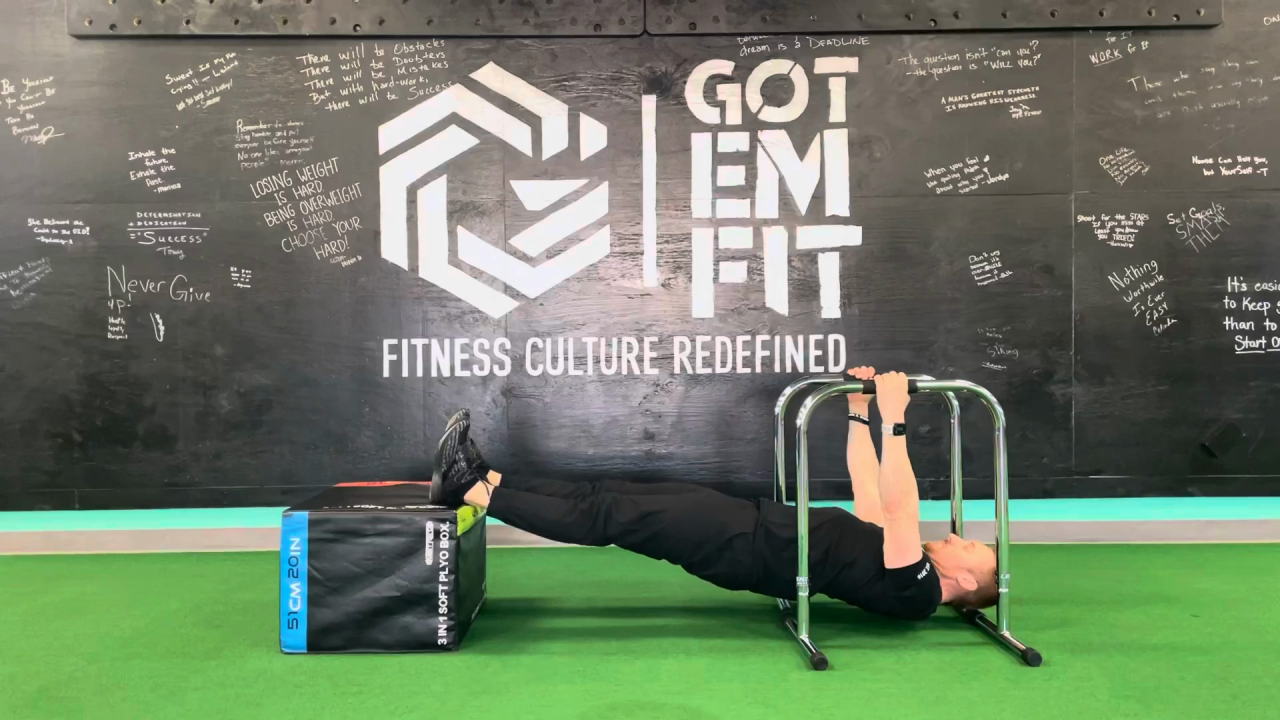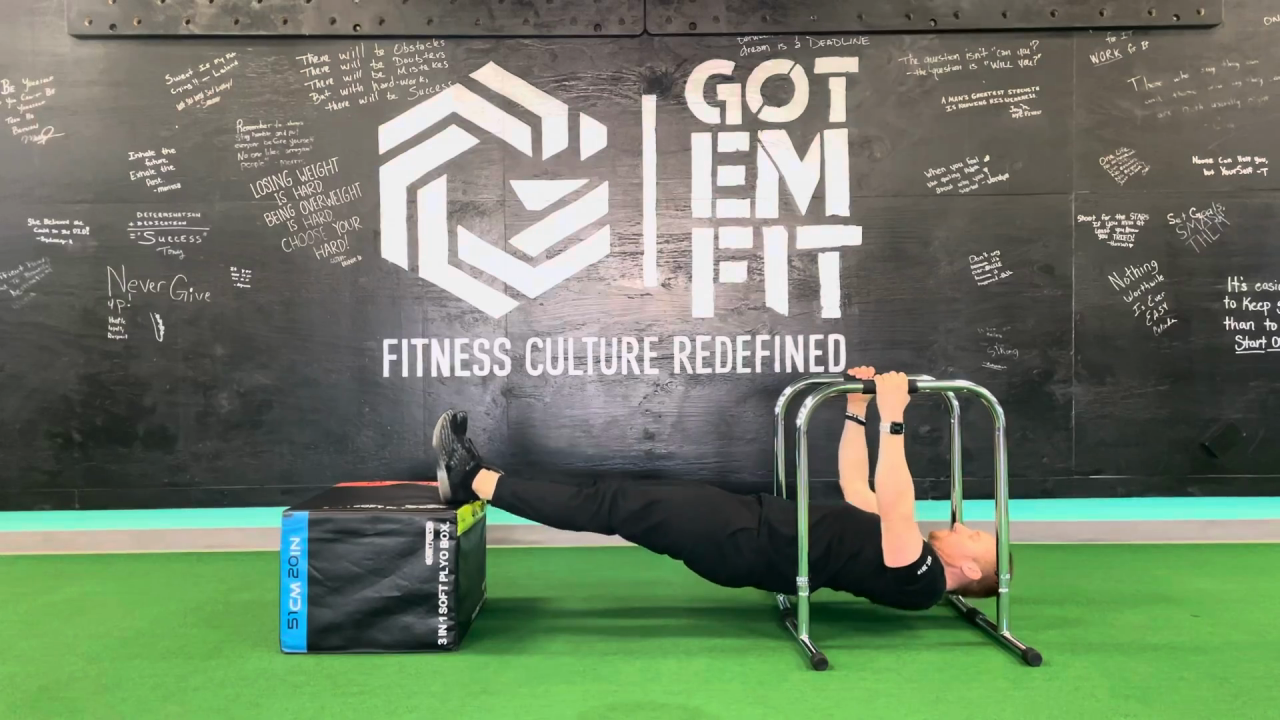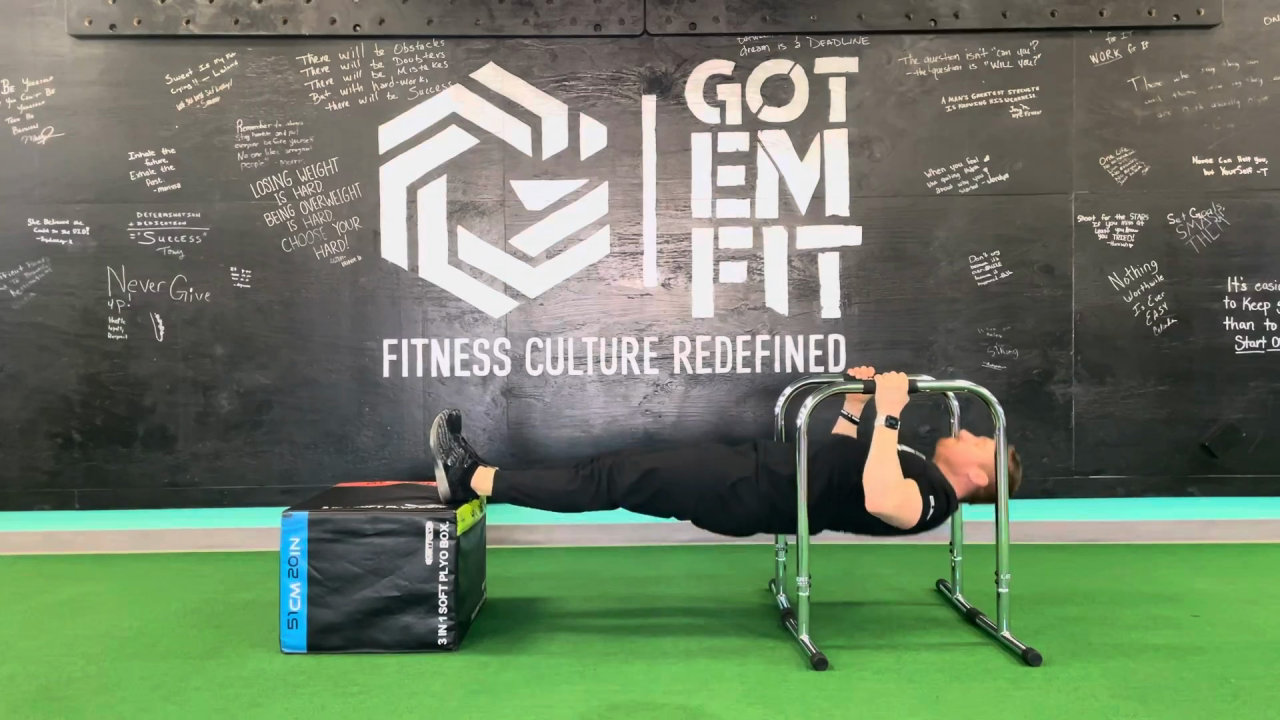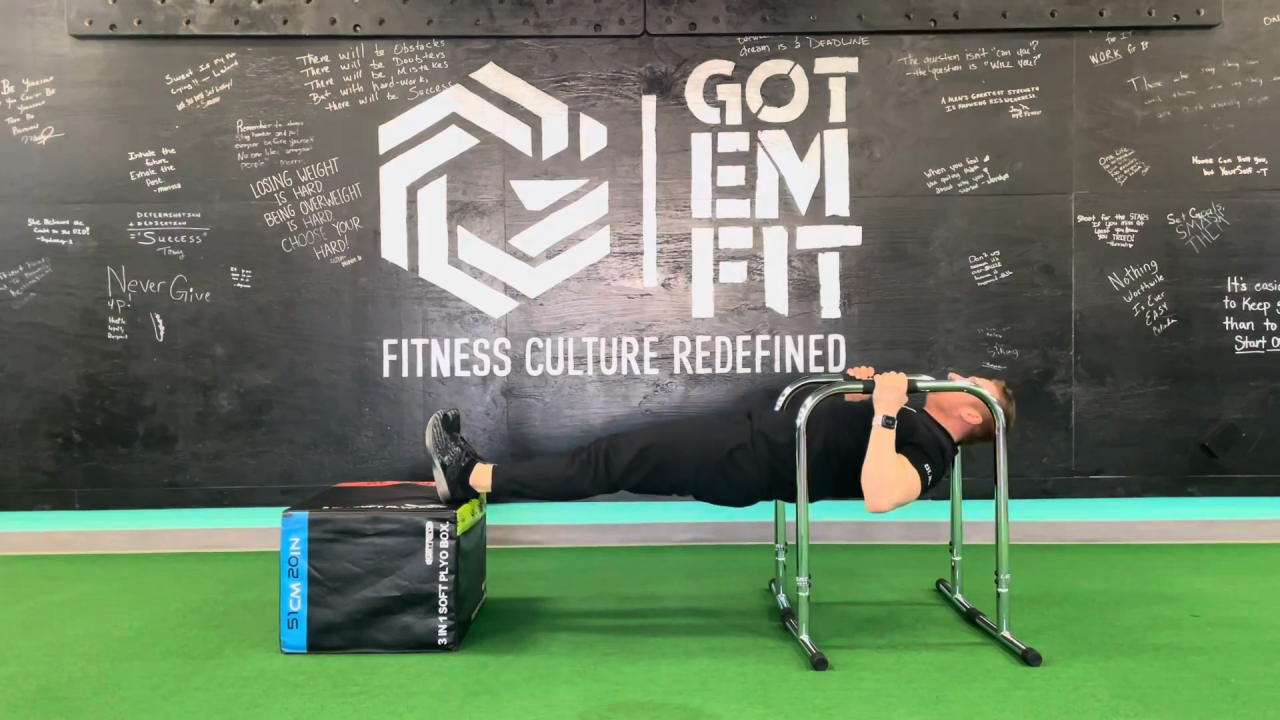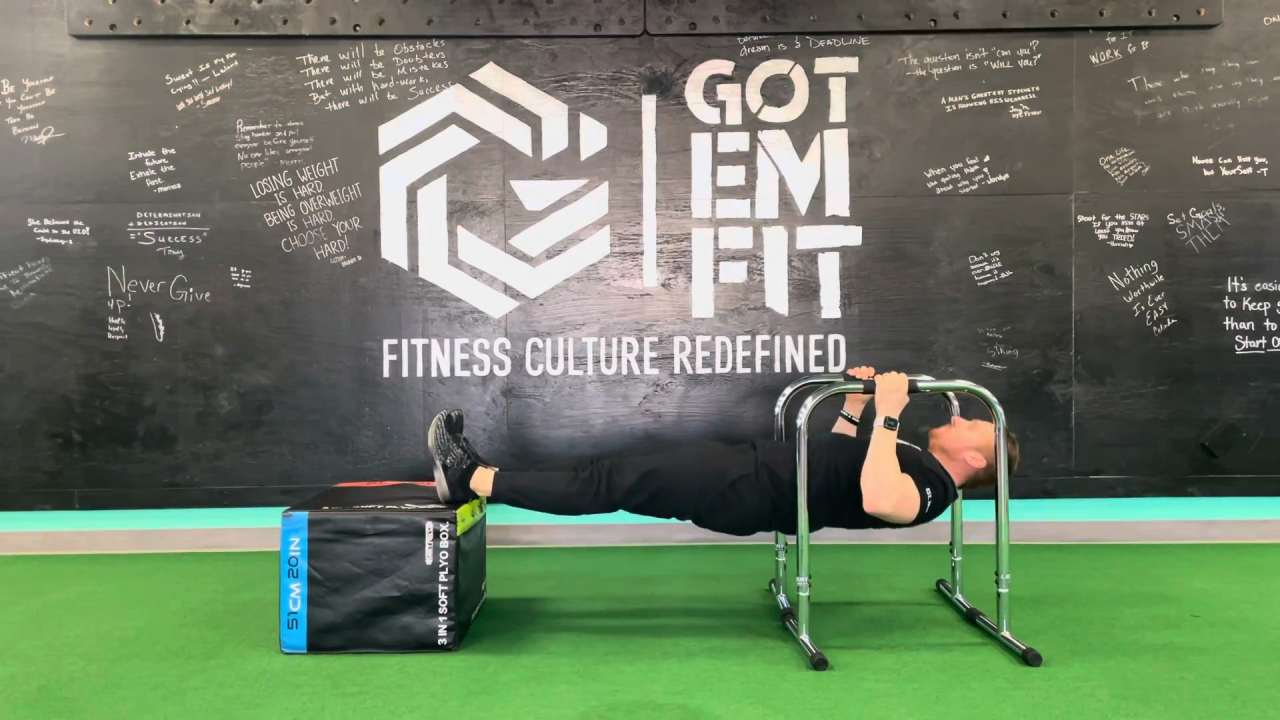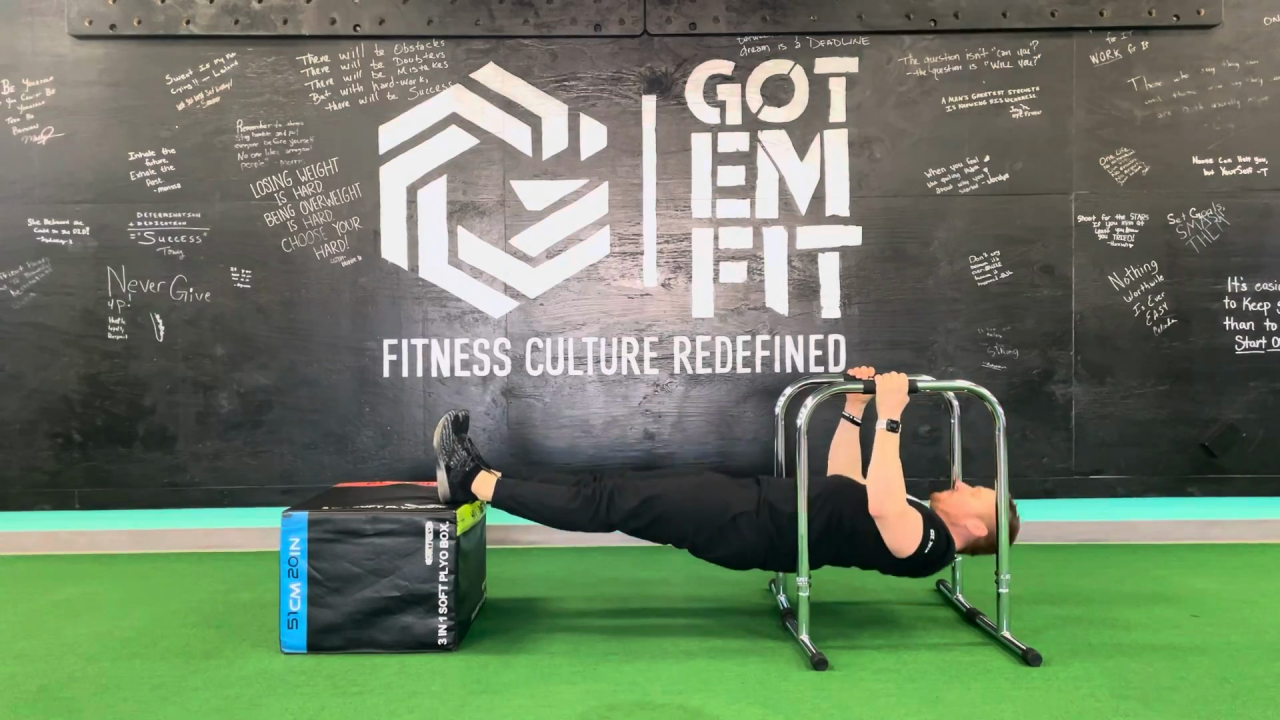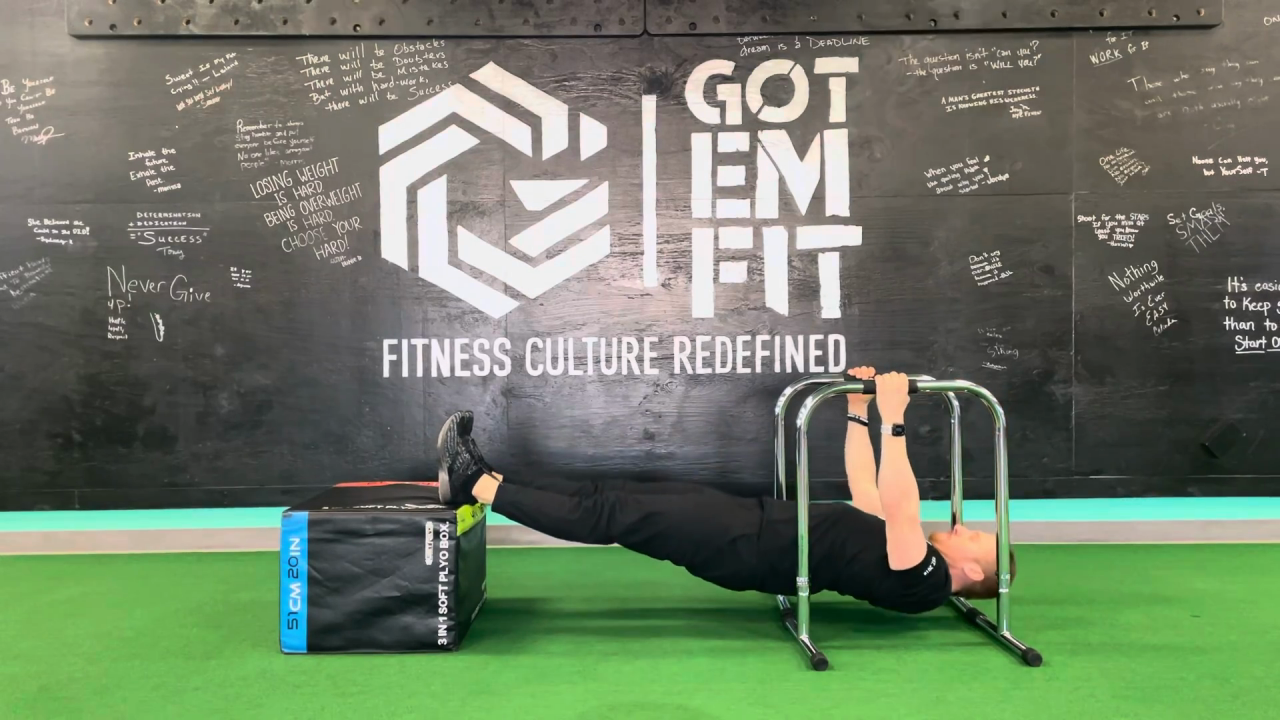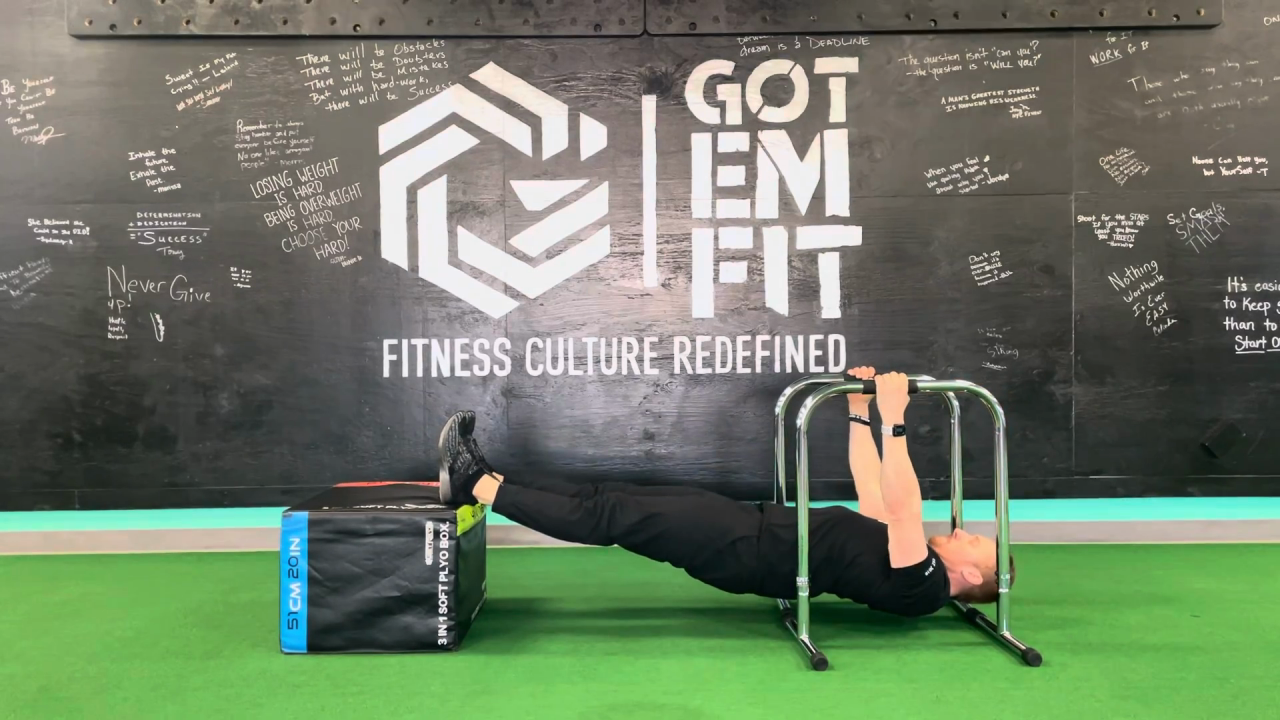
dt=0.4s
person 1, frame 1
left shoulder: (914, 591)
right shoulder: (904, 559)
left elbow: (900, 509)
right elbow: (869, 491)
left wrist: (894, 421)
right wrist: (859, 412)
left hip: (744, 548)
right hip: (752, 521)
left knee: (604, 519)
right knee: (606, 498)
left ankle: (470, 489)
right ankle: (480, 478)
person 1, frame 2
left shoulder: (918, 578)
right shoulder: (912, 552)
left elbow: (894, 506)
right elbow: (857, 490)
left wrist: (894, 420)
right wrist: (858, 410)
left hip: (746, 543)
right hip: (751, 518)
left knee: (610, 508)
right knee: (614, 496)
left ankle: (474, 480)
right ankle: (476, 476)
person 1, frame 3
left shoulder: (930, 498)
right shoulder: (921, 475)
left elbow: (876, 498)
left wrist: (888, 414)
right wrist: (855, 403)
left hip: (747, 493)
right hip: (750, 469)
left knee: (609, 483)
right knee: (615, 471)
left ankle: (473, 479)
right ankle: (476, 474)
person 1, frame 4
left shoulder: (927, 452)
right shoulder: (917, 433)
left elbow: (878, 496)
left wrist: (885, 411)
right wrist: (861, 392)
left hip: (746, 461)
right hip: (749, 435)
left knee: (605, 466)
right knee: (611, 456)
left ankle: (471, 476)
right ankle: (476, 472)
person 1, frame 5
left shoulder: (927, 489)
right shoulder: (918, 468)
left elbow: (874, 500)
left wrist: (887, 413)
right wrist: (856, 404)
left hip: (747, 491)
right hip: (751, 465)
left knee: (606, 485)
right knee: (611, 473)
left ankle: (472, 478)
right ankle: (476, 473)
person 1, frame 6
left shoulder: (924, 545)
right shoulder: (917, 523)
left elbow: (881, 507)
right elbow: (843, 481)
left wrist: (889, 419)
right wrist: (854, 409)
left hip: (747, 526)
right hip: (753, 499)
left knee: (605, 506)
right knee: (610, 490)
left ankle: (473, 481)
right ankle: (478, 476)
person 1, frame 7
left shoulder: (921, 583)
right shoulder: (914, 558)
left elbow: (901, 509)
right elbow: (865, 486)
left wrist: (893, 420)
right wrist: (859, 412)
left hip: (747, 547)
right hip: (751, 520)
left knee: (606, 517)
right knee: (610, 497)
left ankle: (475, 483)
right ankle: (481, 478)
person 1, frame 8
left shoulder: (920, 586)
right shoulder: (909, 556)
left elbow: (903, 505)
right elbow: (872, 487)
left wrist: (894, 420)
right wrist: (861, 412)
left hip: (746, 551)
right hip: (751, 524)
left knee: (605, 519)
right knee: (610, 499)
left ankle: (476, 484)
right ankle: (482, 477)
